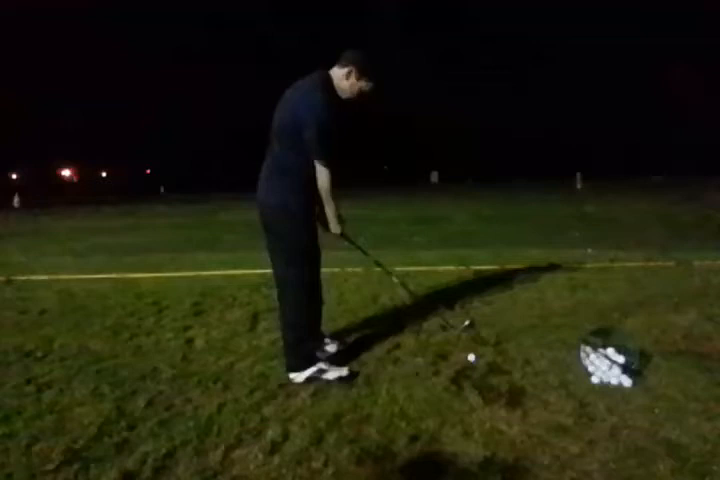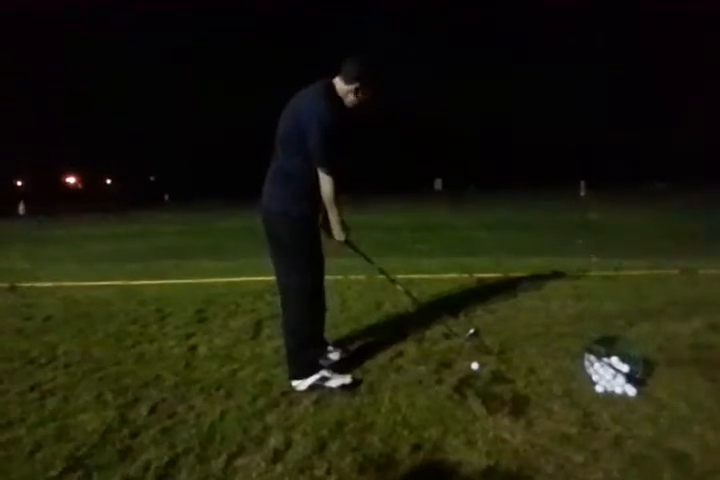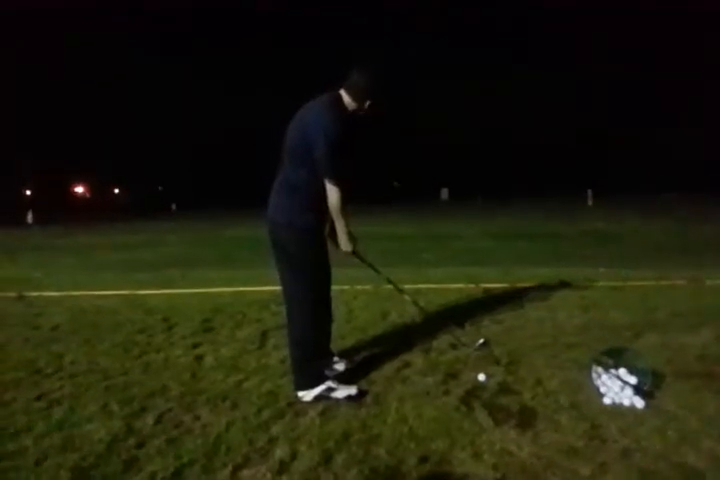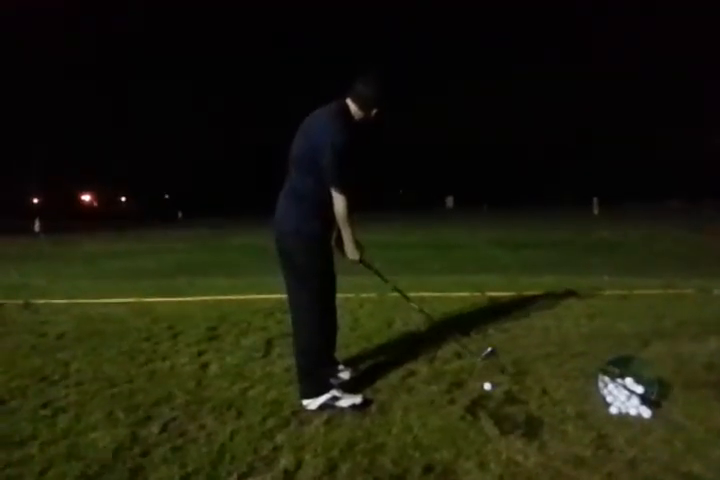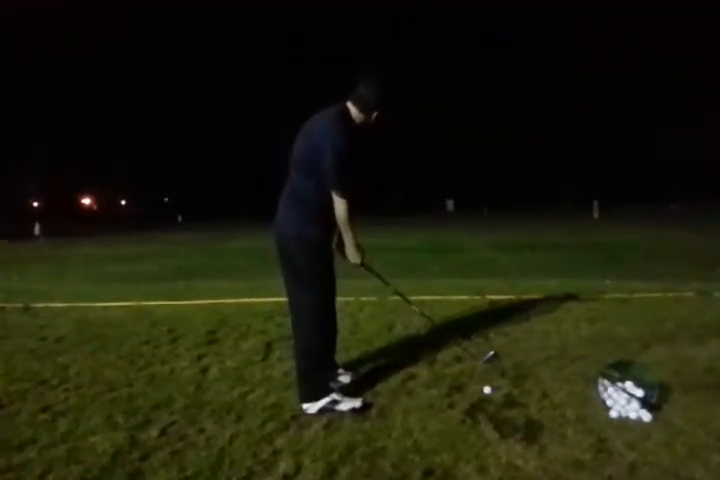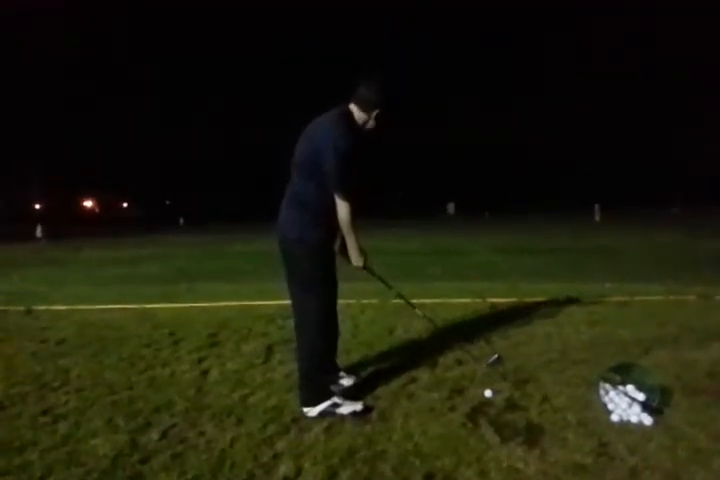
dt=0.5s
person 1, frame 1
left shoulder: (313, 91)
right shoulder: (316, 99)
right elbow: (320, 164)
left wrist: (321, 207)
right wrist: (331, 213)
left hip: (286, 194)
right hip: (285, 200)
left knee: (306, 273)
right knee: (296, 278)
left ankle: (311, 339)
right ankle: (303, 363)
person 1, frame 2
left shoulder: (319, 98)
right shoulder: (321, 107)
right elbow: (324, 172)
left wrist: (325, 214)
right wrist: (335, 220)
left hip: (289, 202)
right hip: (289, 207)
left knee: (310, 280)
right knee: (300, 286)
left ankle: (313, 346)
right ankle: (306, 371)
person 1, frame 3
left shoulder: (324, 110)
right shoulder: (329, 119)
right elbow: (331, 183)
left wrist: (331, 223)
right wrist: (342, 232)
left hip: (297, 213)
right hip: (294, 218)
left knee: (317, 291)
right knee: (305, 296)
left ankle: (320, 356)
right ankle: (311, 382)
person 1, frame 4
left shoulder: (331, 119)
right shoulder: (334, 129)
right elbow: (337, 191)
left wrist: (335, 230)
right wrist: (349, 239)
left hip: (303, 220)
right hip: (301, 226)
left knee: (322, 298)
right knee: (311, 304)
left ankle: (324, 364)
right ankle: (316, 390)
person 1, frame 5
left shoulder: (331, 122)
right shoulder: (335, 132)
right elbow: (338, 196)
left wrist: (337, 234)
right wrist: (350, 243)
left hip: (304, 224)
right hip: (301, 229)
left knee: (322, 302)
right knee: (311, 308)
left ankle: (324, 367)
right ankle: (316, 394)
person 1, frame 6
left shoulder: (335, 124)
right shoulder: (339, 135)
right elbow: (341, 198)
left wrist: (340, 238)
right wrist: (353, 247)
left hip: (306, 226)
right hip: (305, 231)
left knee: (323, 305)
right knee: (315, 310)
left ankle: (326, 371)
right ankle: (317, 397)
